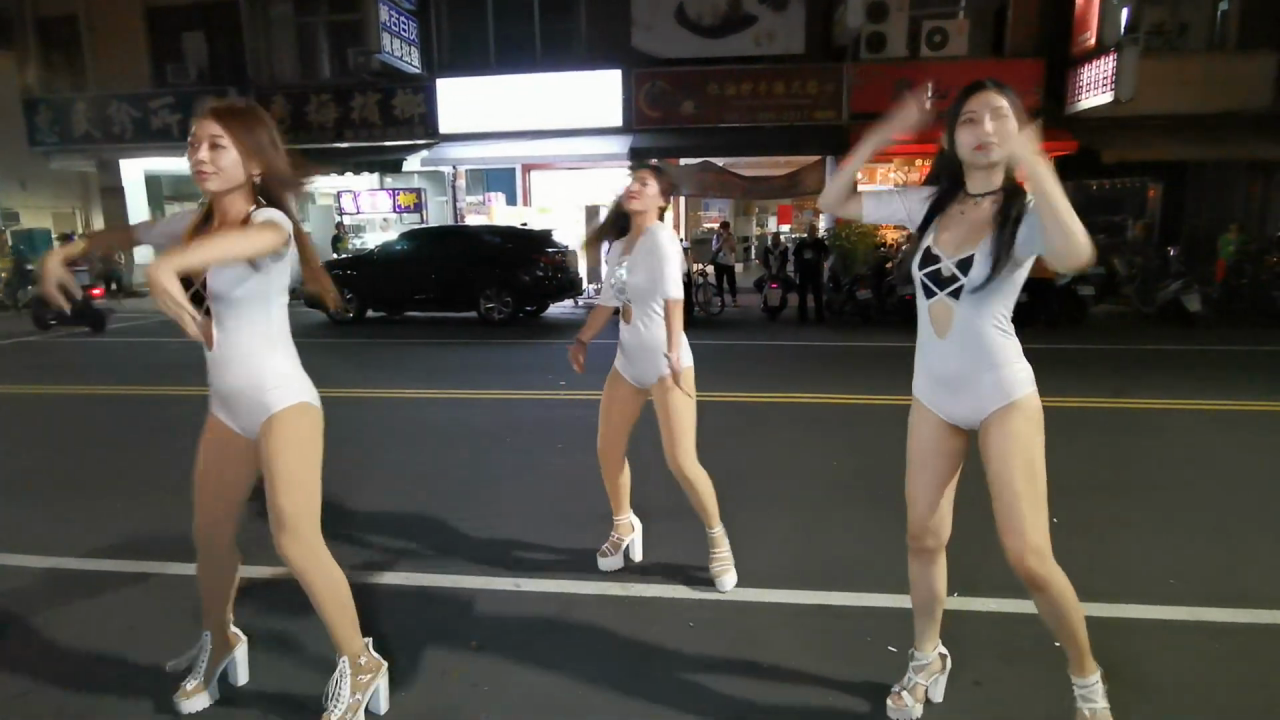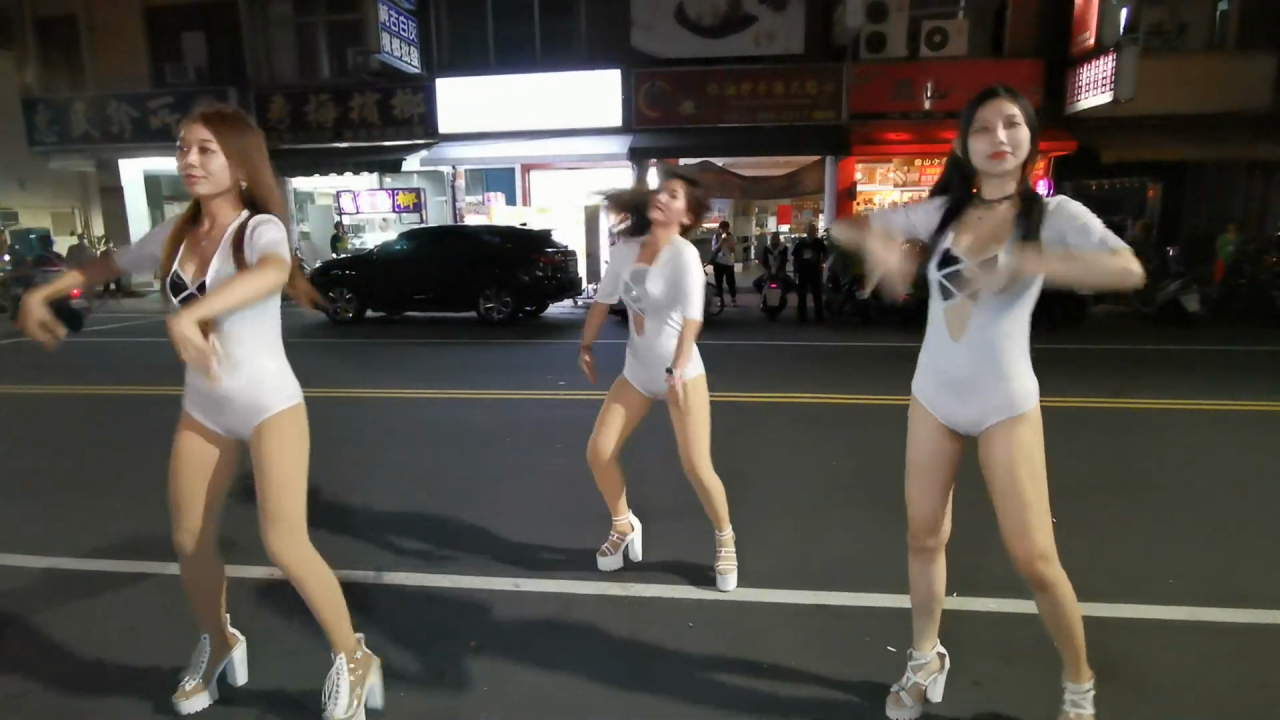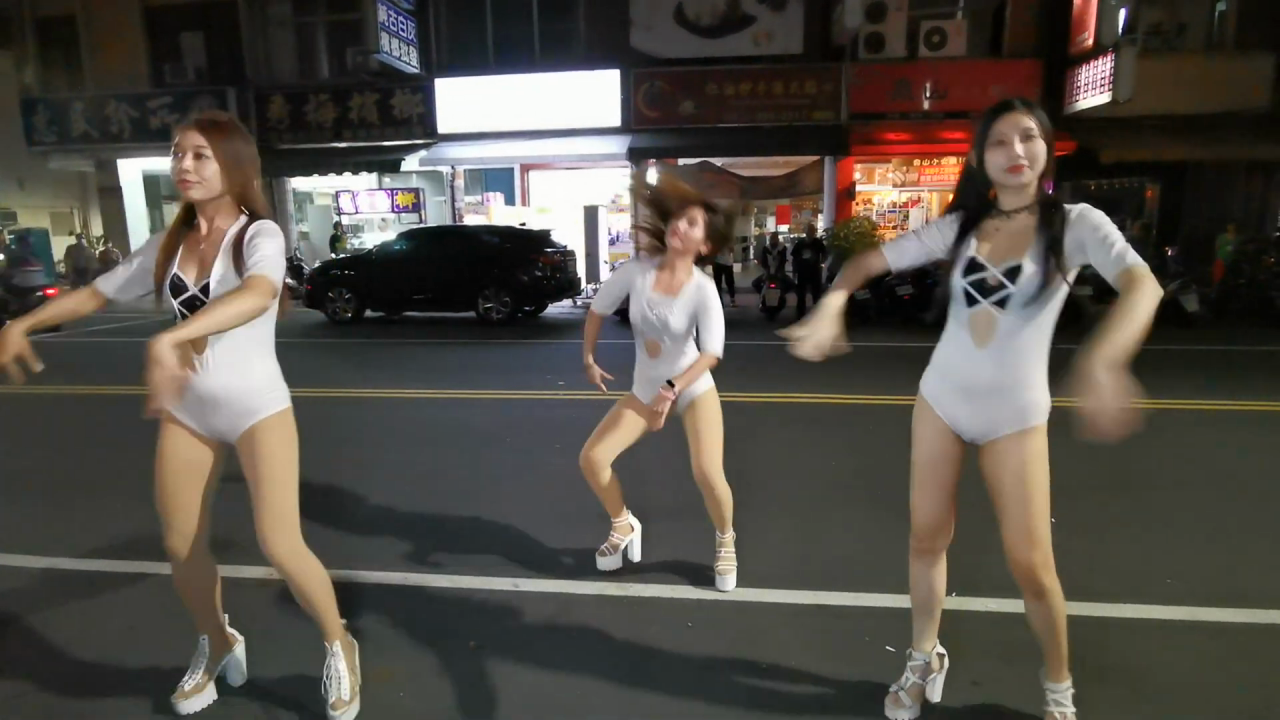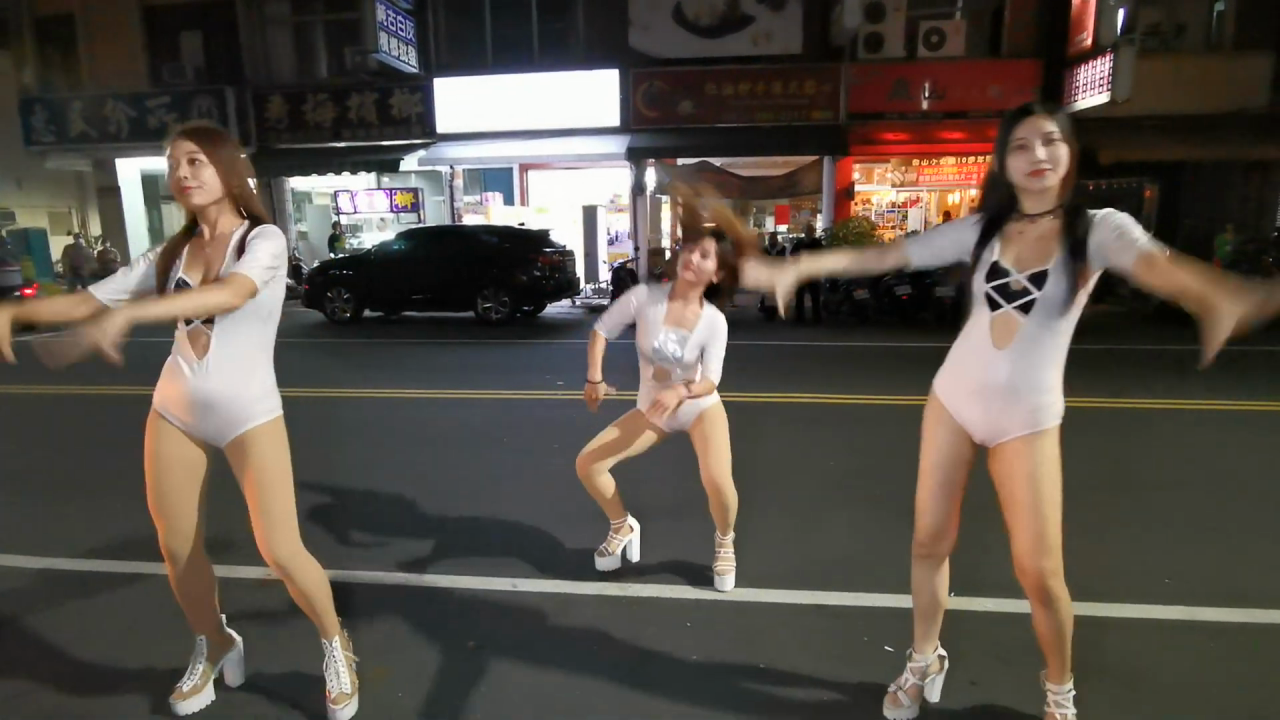
dt=0.1s
person 1, frame 1
left shoulder: (1031, 209)
right shoulder: (929, 204)
left elbow: (1074, 257)
right elbow: (836, 200)
left wrist: (1034, 163)
right wrist: (878, 137)
left hip: (1003, 399)
right hip: (933, 397)
left knee: (1028, 560)
right knee: (925, 538)
right ankle: (928, 661)
person 1, frame 2
left shoulder: (1054, 214)
right shoulder: (943, 211)
left elbow: (1128, 271)
right elbow: (847, 228)
left wrist: (1027, 263)
right wrist: (877, 241)
left hip: (1007, 407)
right hip: (934, 398)
left knee: (1035, 558)
right knee: (924, 537)
right ankle: (925, 661)
person 1, frame 3
left shoulder: (1075, 224)
right shoulder: (958, 225)
left elbow: (1143, 286)
right elbow: (872, 259)
left wrist: (1102, 361)
right wrist: (830, 305)
left hip: (1015, 417)
right hip: (942, 400)
left knee: (1031, 567)
right knee: (927, 538)
right ankle: (925, 657)
person 1, frame 4
left shoulder: (1099, 229)
right shoulder: (981, 229)
left elbow: (1157, 266)
right elbow: (888, 255)
left wrist: (1226, 296)
right wrist: (796, 266)
left hip: (1029, 422)
right hip: (953, 401)
left knee: (1039, 573)
right knee: (930, 542)
right ankle: (924, 661)
person 2, frame 1
left shoulder: (269, 220)
right shoulder: (194, 223)
left elbow: (267, 240)
right elbow: (124, 236)
left wrist: (171, 264)
right wrist: (61, 256)
left hip: (285, 402)
right hip: (227, 408)
left knee: (297, 544)
right knee: (212, 537)
left ankle: (361, 666)
right ankle: (220, 645)
person 2, frame 2
left shoulder: (262, 229)
right shoulder: (177, 232)
left elbow: (273, 273)
right elbow: (110, 264)
left wrist: (190, 316)
right wrist: (43, 293)
left hip: (271, 405)
right hip: (203, 410)
left knee: (284, 543)
right knee: (190, 542)
left ankle: (355, 664)
right ankle: (219, 647)
person 2, frame 3
left shoulder: (261, 234)
right shoulder: (168, 244)
left elbow: (261, 295)
right elbow: (97, 292)
left wrist: (171, 337)
left hip: (260, 410)
right hip: (184, 412)
left knee: (282, 546)
right knee: (182, 546)
left ankle: (339, 649)
right ankle: (217, 648)
person 2, frame 4
left shoulder: (263, 239)
right shoulder: (170, 254)
left elbow: (235, 294)
right elbow: (90, 301)
left wrist: (126, 315)
left hip: (251, 417)
right hip: (175, 413)
left knee: (281, 549)
right knee: (178, 549)
left ankle: (334, 645)
right ankle: (216, 648)
person 3, frame 1
left shoulder: (662, 238)
right shoulder: (617, 246)
left elbow: (673, 298)
left wrist: (672, 356)
right wrist: (581, 341)
left hip: (671, 365)
right hip: (627, 365)
left knee: (681, 462)
right knee: (608, 451)
left ankle: (718, 540)
right ankle: (624, 526)
person 3, frame 2
left shoulder: (684, 254)
right shoulder: (625, 249)
left elbow: (692, 318)
right elbow: (603, 299)
left wrist: (676, 371)
right wrist: (586, 345)
left hip: (683, 373)
right hip: (637, 374)
left knee: (696, 466)
right knee: (598, 453)
left ankle: (724, 541)
right ankle: (623, 527)
person 3, frame 3
left shoulder: (704, 290)
right shoulder: (635, 269)
left elbow: (712, 353)
right elbow: (598, 310)
left wrist: (676, 385)
right wrist: (589, 357)
left hip: (693, 390)
right hip: (647, 391)
left knee: (708, 474)
right knee: (592, 458)
left ankle: (725, 543)
right ankle: (624, 526)
person 3, frame 4
left shoulder: (713, 321)
right shoulder: (644, 296)
left elbow: (710, 383)
right elbow: (601, 331)
left wrist: (682, 393)
right wrist: (594, 378)
left hip: (700, 407)
right hip: (651, 409)
left knee: (718, 480)
right knee: (588, 464)
left ankle: (725, 544)
right ankle: (622, 528)
